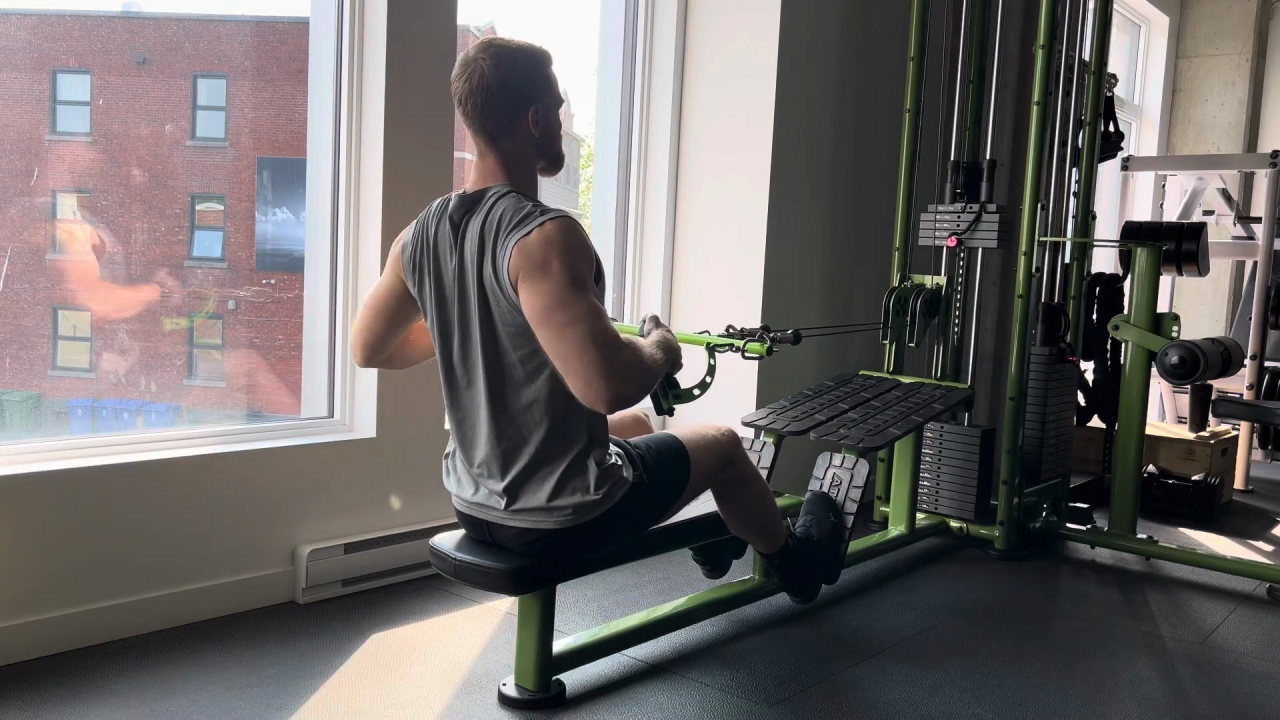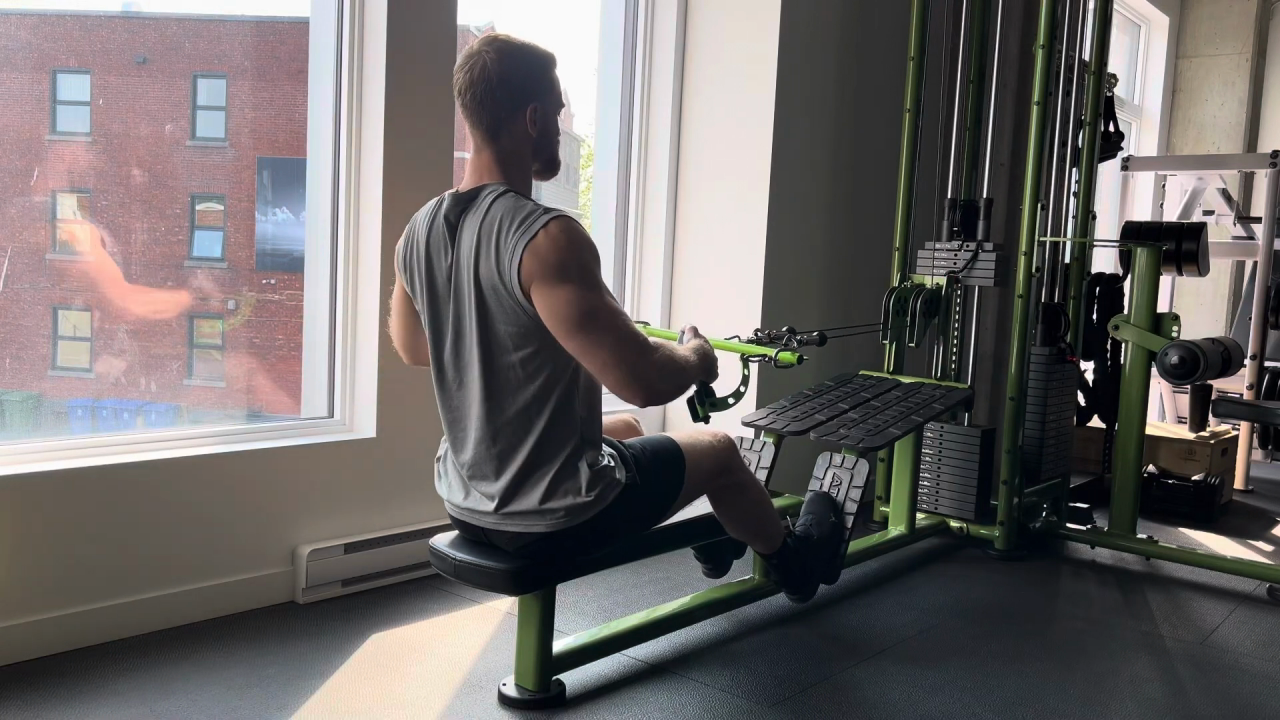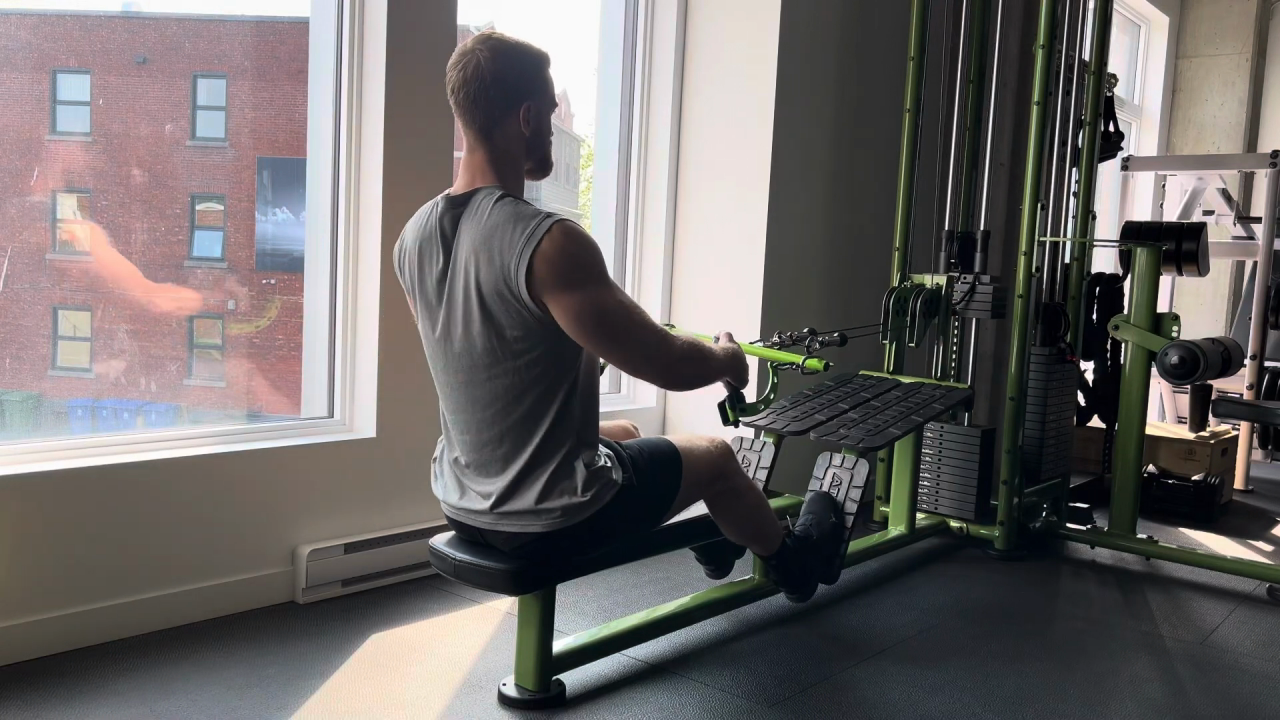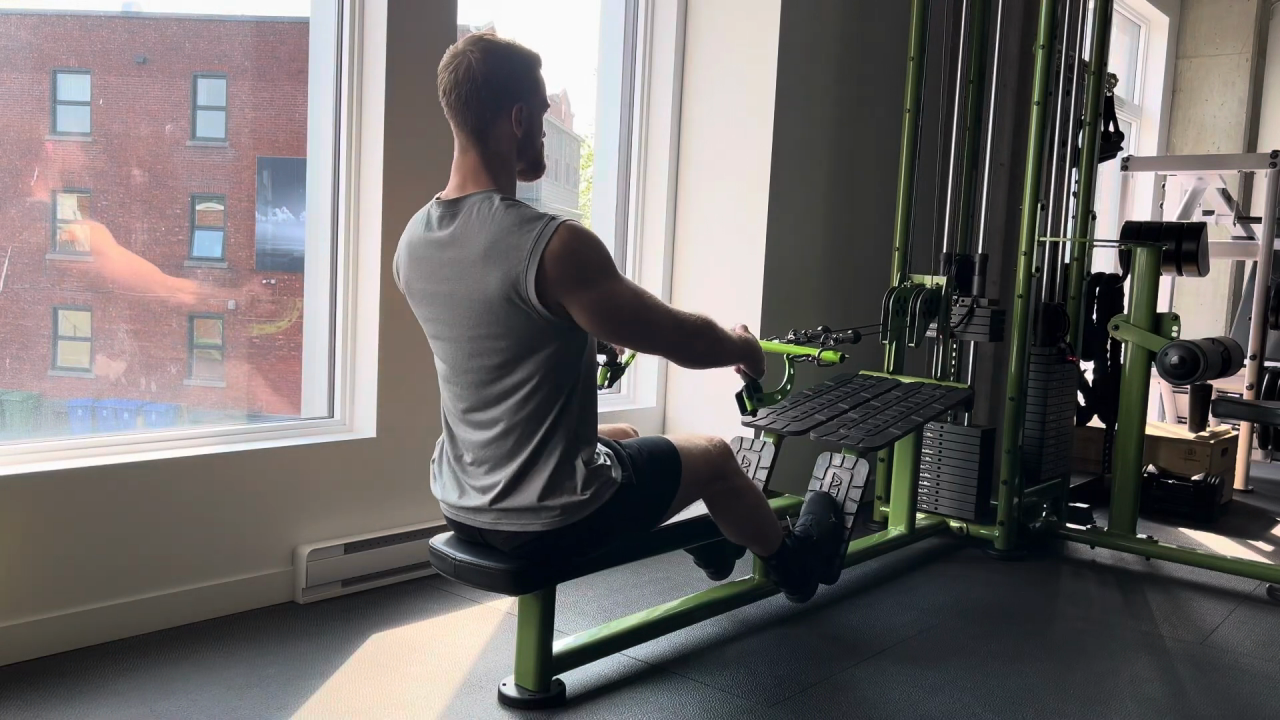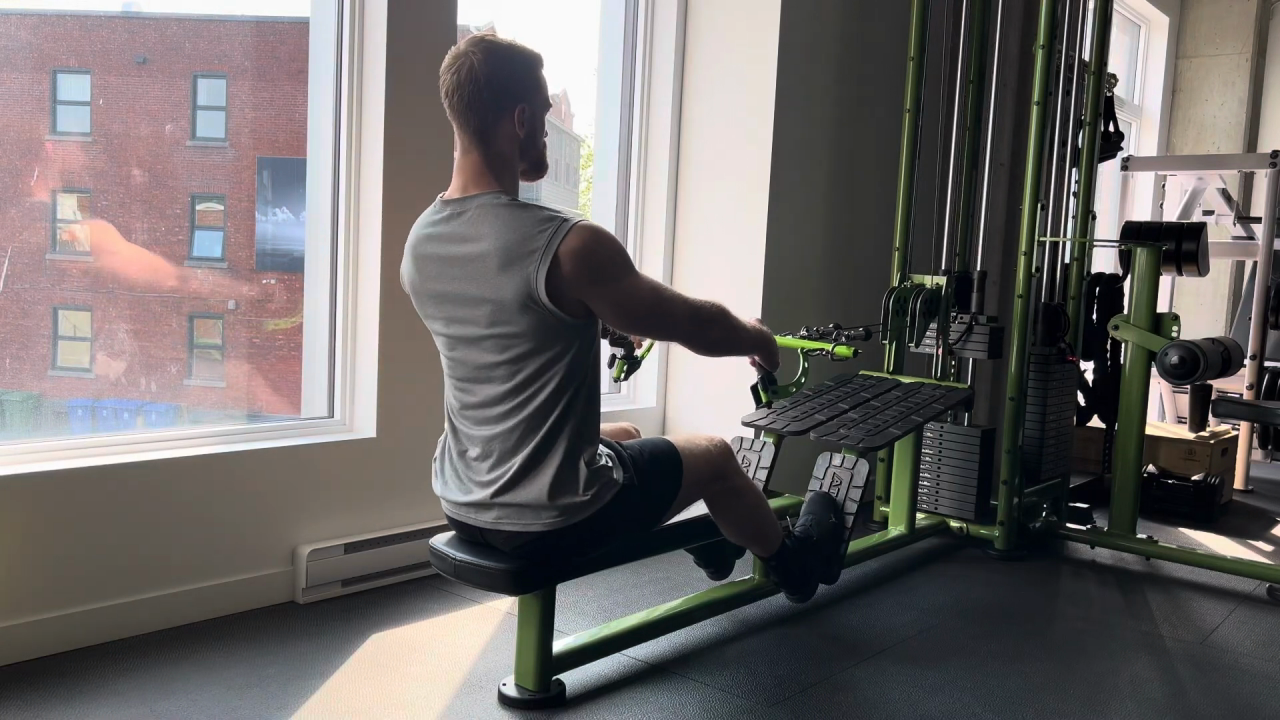
dt=0.5s
person 1, frame 1
left shoulder: (420, 236)
right shoulder: (544, 238)
left elbow: (367, 349)
right elbow: (610, 387)
right wrist: (661, 350)
left hip: (474, 504)
right hip: (564, 519)
left knee: (635, 427)
right knee: (721, 444)
left ankle: (710, 539)
right ankle: (795, 562)
person 1, frame 2
left shoulder: (418, 233)
right shoulder: (547, 239)
right elbow: (644, 381)
right wrist: (696, 358)
left hip: (466, 503)
right hip: (555, 519)
left knee: (622, 429)
right knee: (718, 449)
left ankle: (714, 539)
right ankle: (796, 561)
person 1, frame 3
left shoulder: (415, 236)
right shoulder: (548, 244)
right elbow: (670, 365)
right wrist: (727, 360)
left hip: (462, 504)
right hip: (550, 521)
left knee: (623, 432)
right knee: (715, 456)
left ankle: (715, 541)
right ankle: (794, 562)
person 1, frame 4
left shoulder: (413, 243)
right shoulder: (553, 246)
right elbow: (682, 340)
right wrist: (743, 348)
left hip: (461, 504)
right hip: (550, 520)
left knee: (621, 435)
right knee: (714, 454)
right ankle: (794, 561)
person 1, frame 5
left shoulder: (420, 244)
right shoulder: (566, 247)
right elbow: (697, 327)
right wrist: (757, 339)
left hip: (461, 505)
right hip: (551, 520)
left knee: (624, 435)
right knee: (713, 455)
right ankle: (794, 562)
